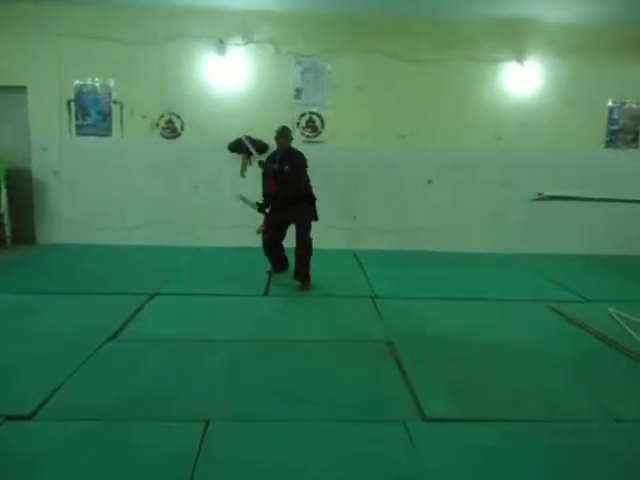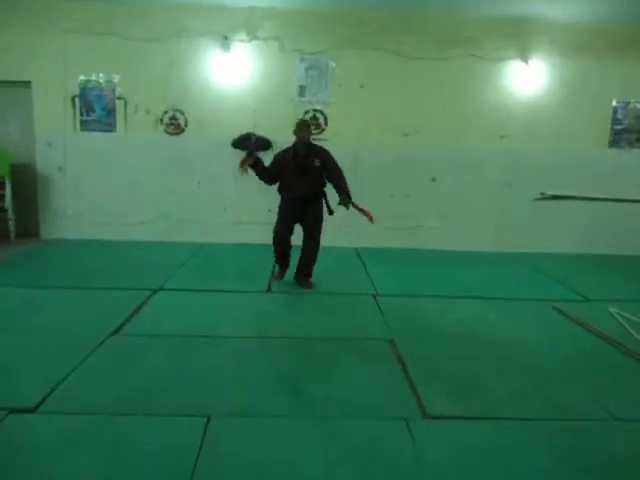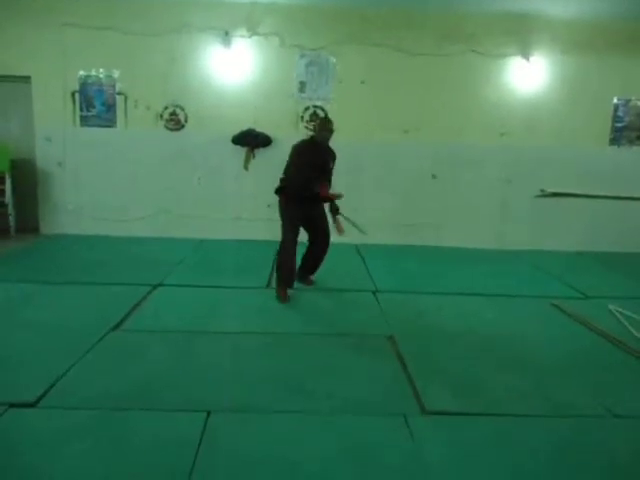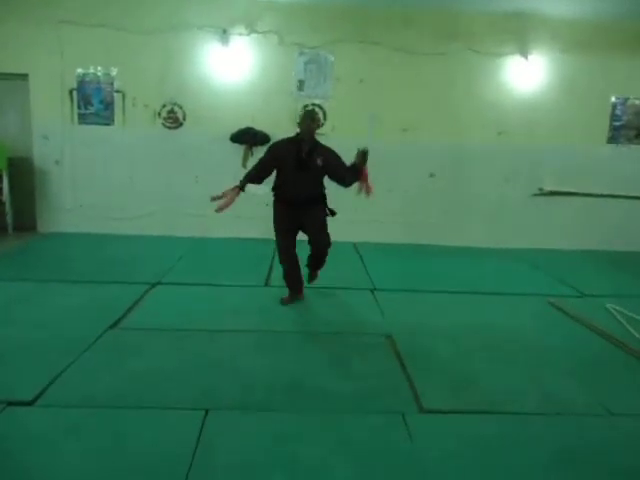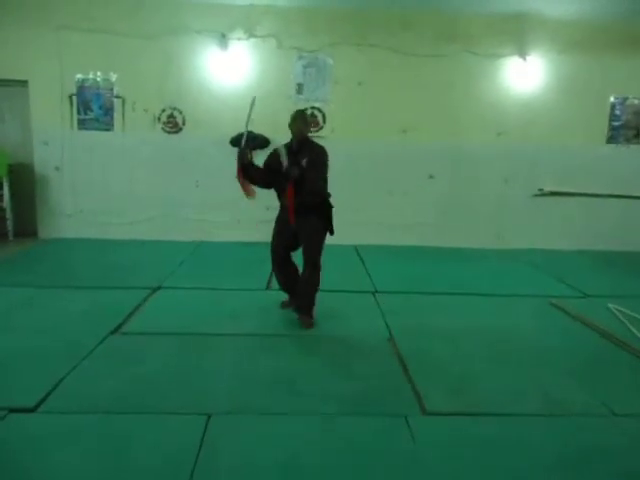
dt=0.5s
person 1, frame 1
left shoulder: (297, 157)
right shoulder: (271, 159)
left elbow: (297, 180)
right elbow: (269, 184)
left wrist: (275, 172)
right wrist: (266, 203)
left hip: (301, 204)
right hip: (280, 204)
left knee: (303, 239)
right knee: (269, 236)
left ankle: (303, 276)
right ankle: (280, 264)
person 1, frame 2
left shoulder: (321, 154)
right shoulder: (285, 155)
left elbow: (335, 174)
right elbow: (270, 177)
left wrist: (344, 194)
right wrist: (256, 164)
left hip: (313, 204)
right hip: (290, 202)
left knee: (312, 241)
right knee: (280, 235)
left ankle: (303, 276)
right ankle: (282, 265)
person 1, frame 3
left shoulder: (329, 153)
right shoulder: (302, 148)
right elbow: (293, 175)
left wrist: (329, 200)
right wrist: (318, 189)
left hip: (313, 202)
right hip: (293, 200)
left knee: (322, 238)
right knee: (289, 240)
left ankle: (304, 273)
right ankle: (282, 285)
person 1, frame 4
left shoulder: (324, 153)
right shoulder: (281, 147)
left elbow: (344, 176)
right elbow: (261, 169)
left wrist: (358, 165)
right wrist: (241, 186)
left hip: (312, 206)
right hip: (285, 206)
left knee: (321, 243)
right knee: (285, 248)
left ankle: (313, 267)
right ankle: (295, 290)
person 1, frame 5
left shoulder: (317, 152)
right shoulder: (280, 153)
left elbow: (318, 183)
right elbow: (265, 179)
left wrist: (298, 174)
right wrist: (247, 164)
left hip: (315, 214)
right hip: (289, 213)
left knee: (311, 261)
right knee: (278, 255)
left ankle: (305, 310)
right ankle: (295, 295)
